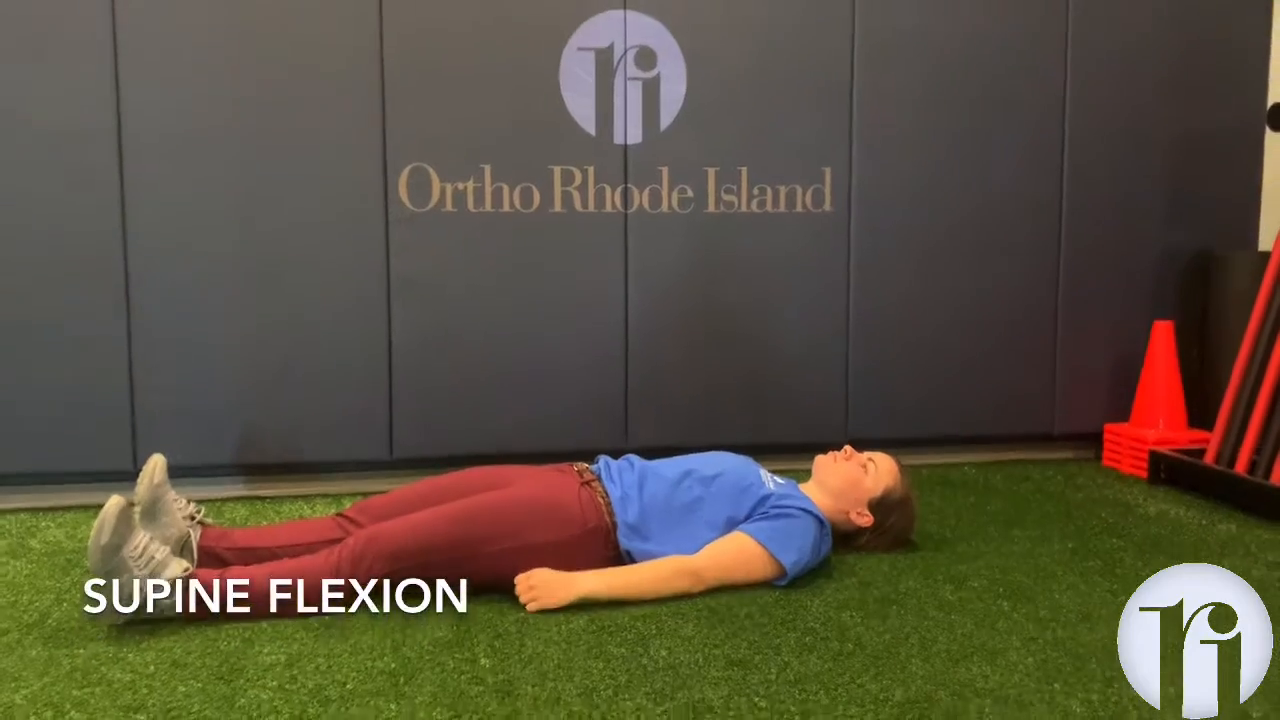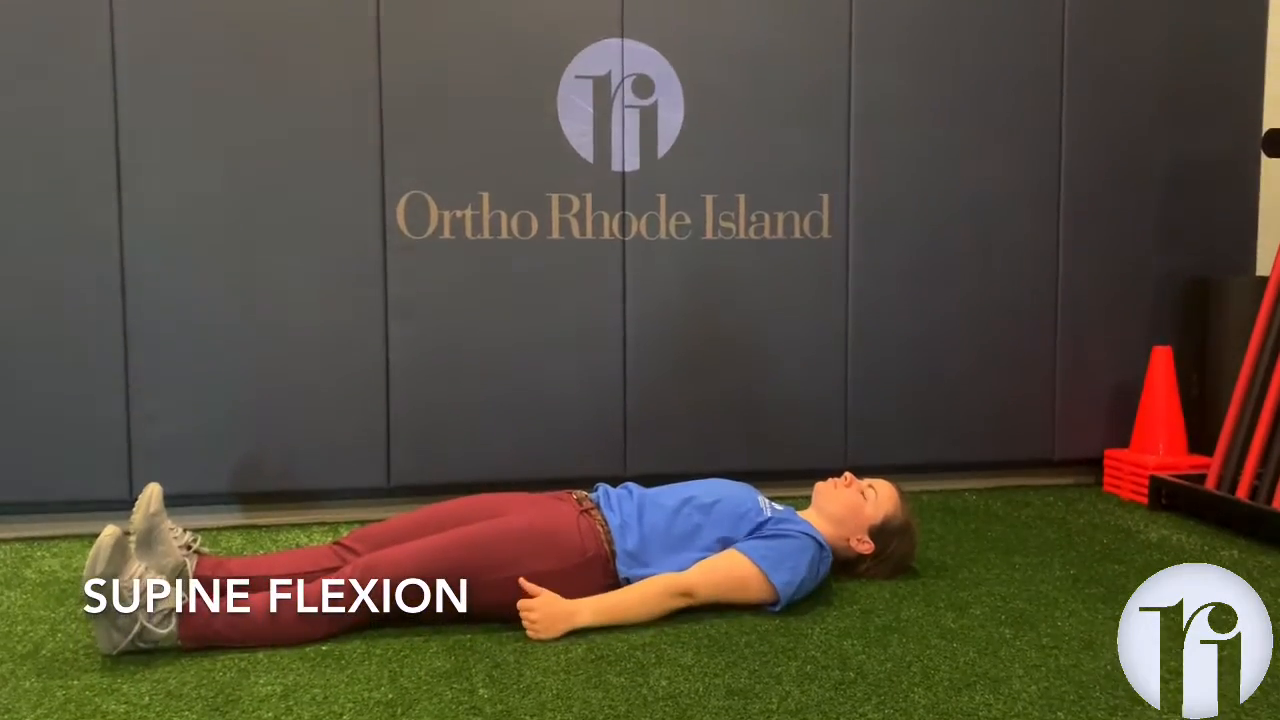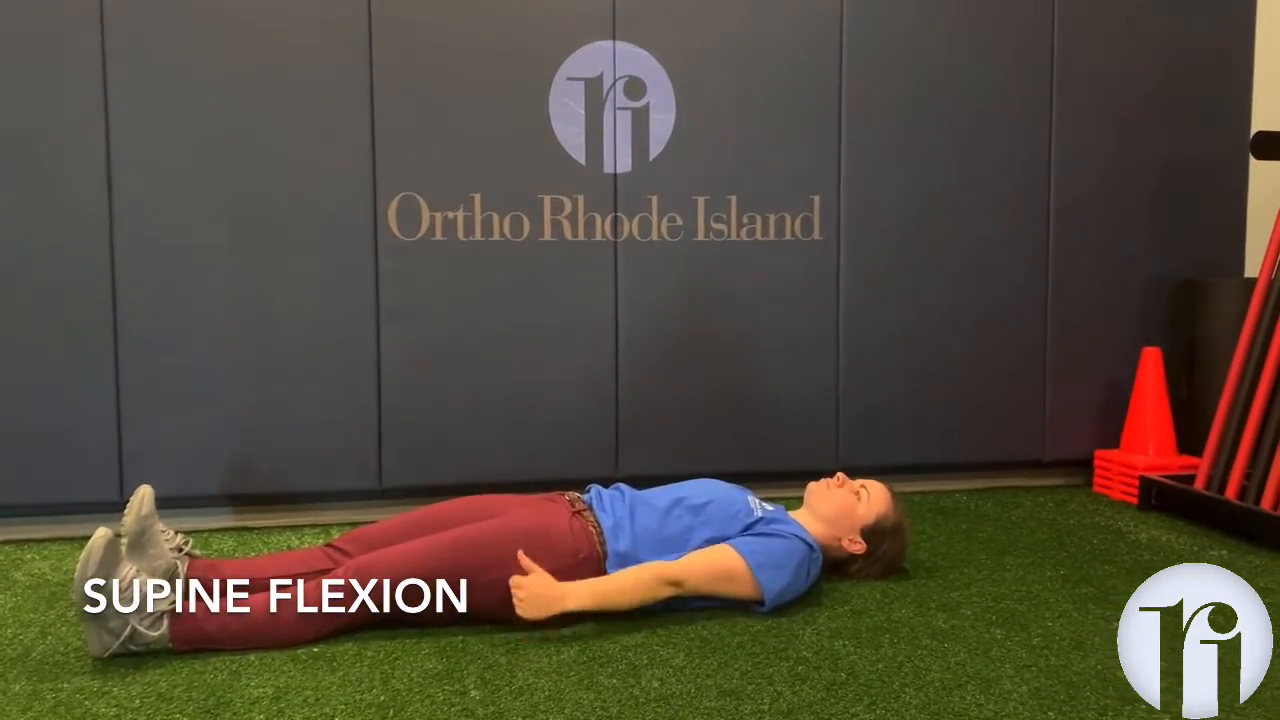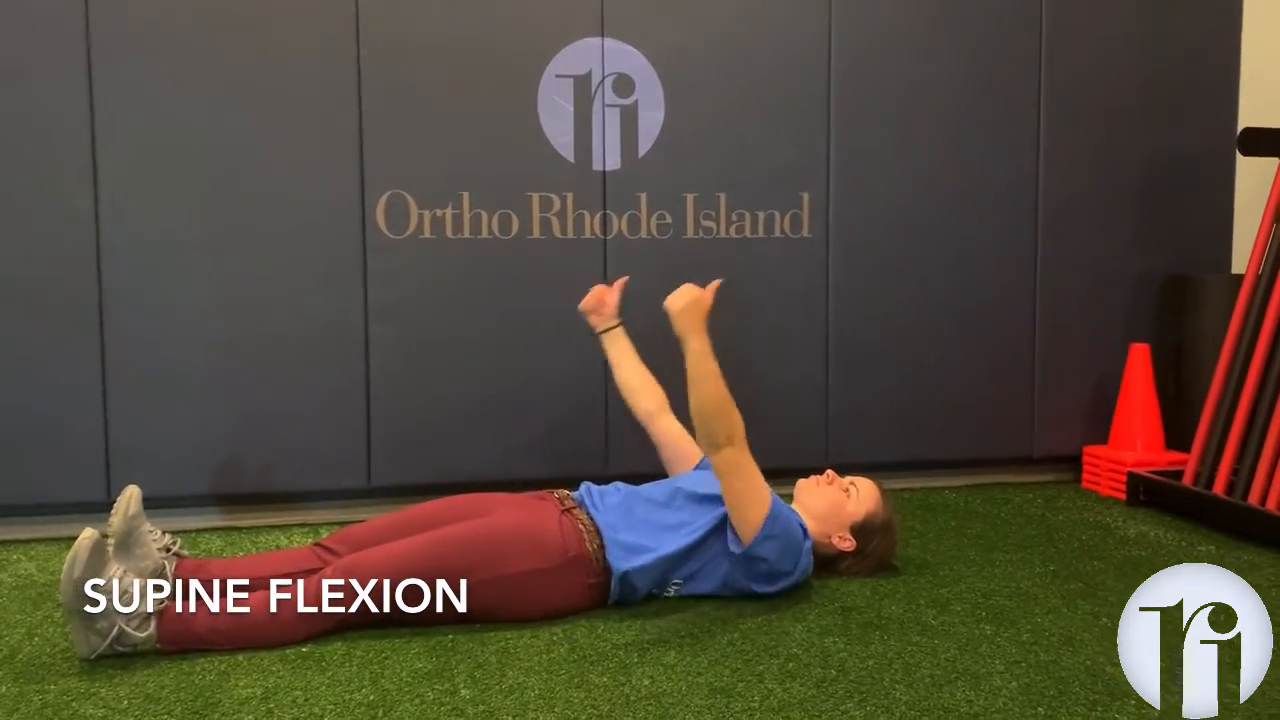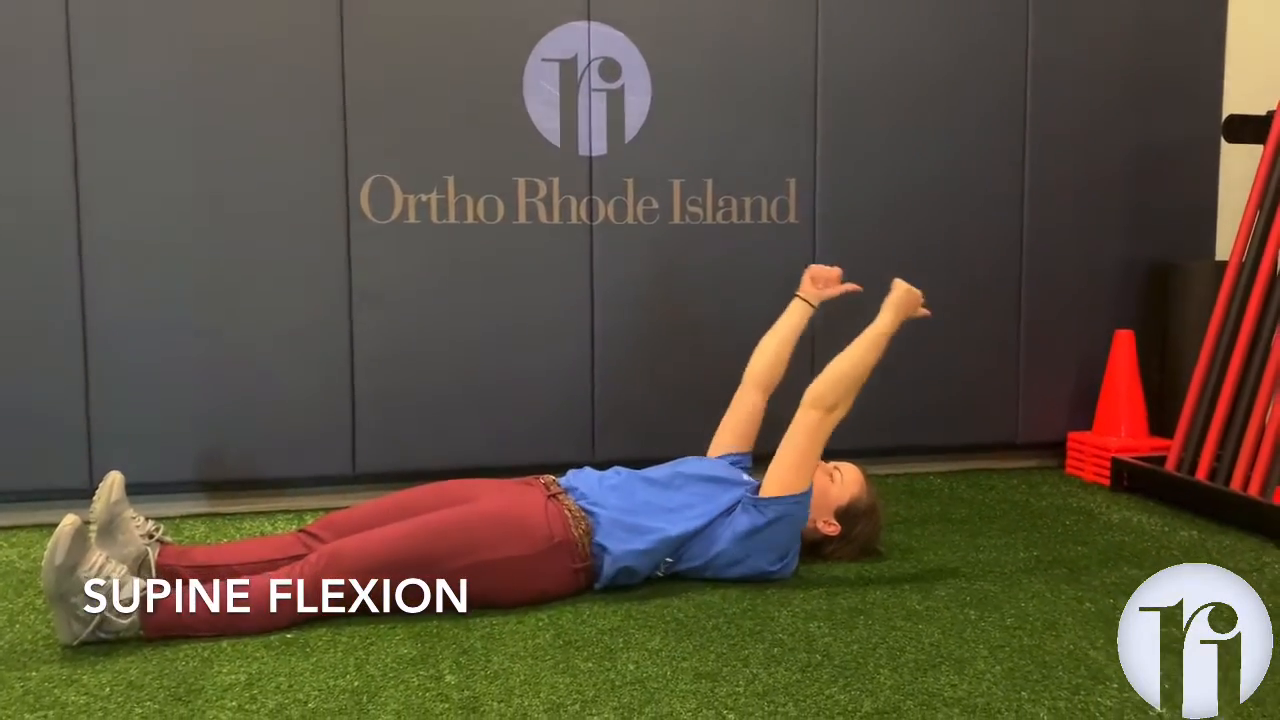
dt=0.7s
person 1, frame 1
left shoulder: (800, 532)
right shoulder: (772, 488)
left elbow: (693, 572)
left wrist: (575, 586)
left hip: (589, 527)
right hip: (578, 481)
left knee: (373, 556)
right knee: (363, 521)
left ankle: (173, 589)
right ankle: (199, 539)
person 1, frame 2
left shoulder: (797, 553)
right shoulder: (769, 516)
left elbow: (685, 587)
left wrist: (574, 614)
left hip: (587, 555)
right hip: (578, 509)
left knee: (372, 584)
right knee: (359, 551)
left ankle: (166, 619)
right ankle: (192, 568)
person 1, frame 3
left shoulder: (790, 558)
right shoulder: (763, 517)
left elbow: (675, 577)
left wrist: (565, 595)
left hip: (583, 553)
right hip: (571, 513)
left knee: (364, 587)
right knee: (350, 552)
left ankle: (156, 620)
right ankle: (182, 569)
person 1, frame 4
left shoulder: (779, 549)
right shoulder: (738, 505)
left elbow: (725, 441)
right elbow: (657, 415)
left wrist: (693, 335)
right wrist: (611, 331)
left hip: (570, 558)
right hip: (557, 511)
left knee: (349, 588)
right knee: (340, 553)
left ankle: (145, 622)
right ankle: (169, 570)
person 1, frame 5
left shoulder: (768, 538)
right shoulder: (735, 482)
left elbow: (818, 408)
right elbow: (756, 387)
left wrist: (887, 322)
right wrist: (804, 304)
left hip: (556, 545)
right hip: (537, 498)
left knee: (335, 575)
right knee: (325, 539)
left ankle: (128, 608)
right ankle: (153, 555)
